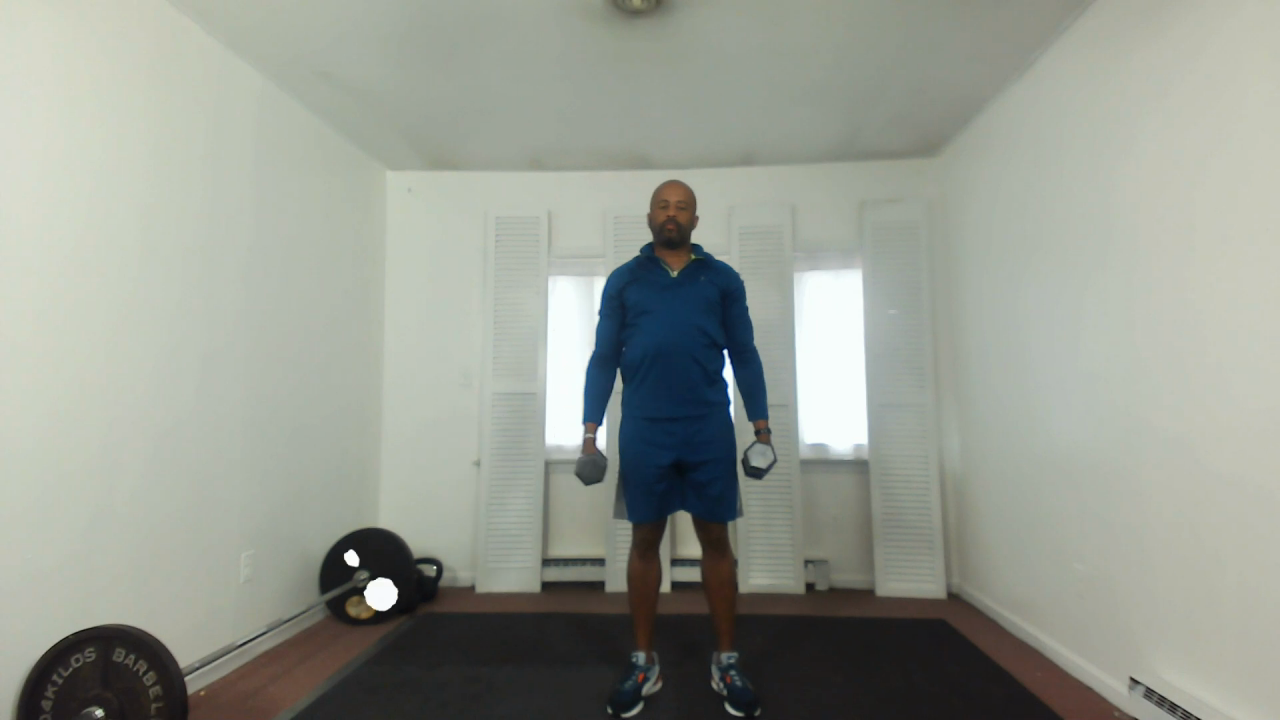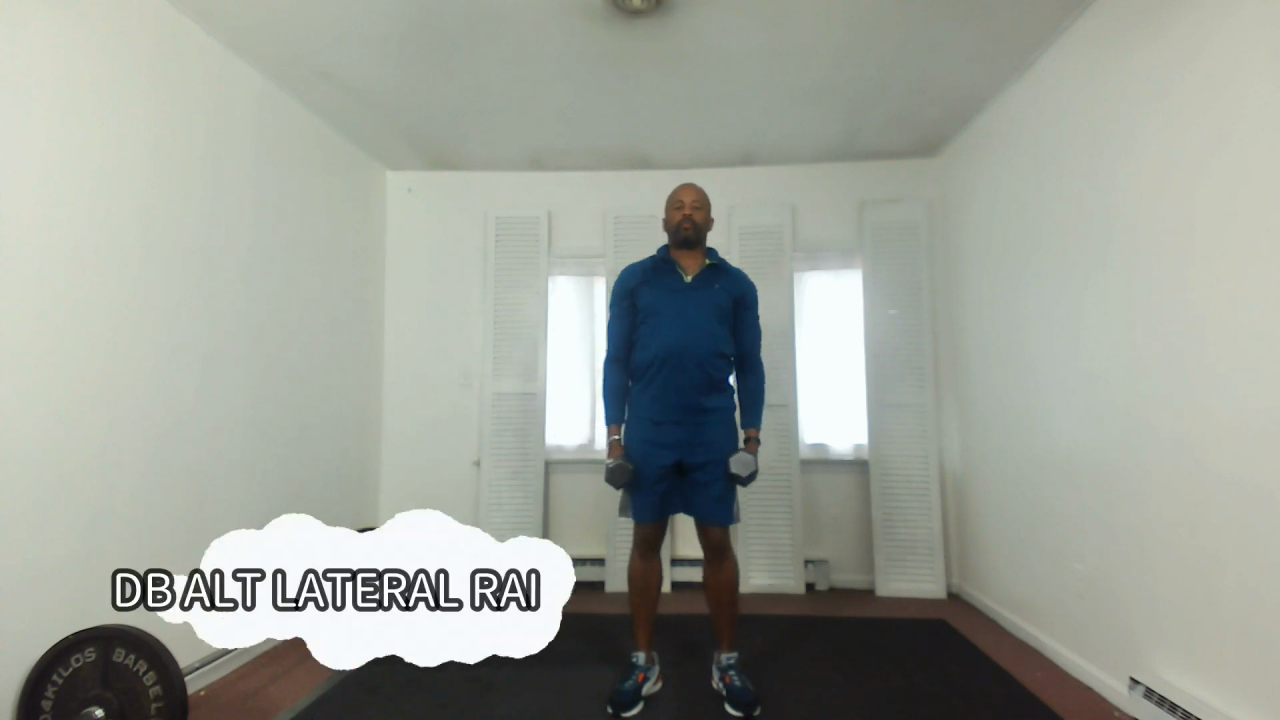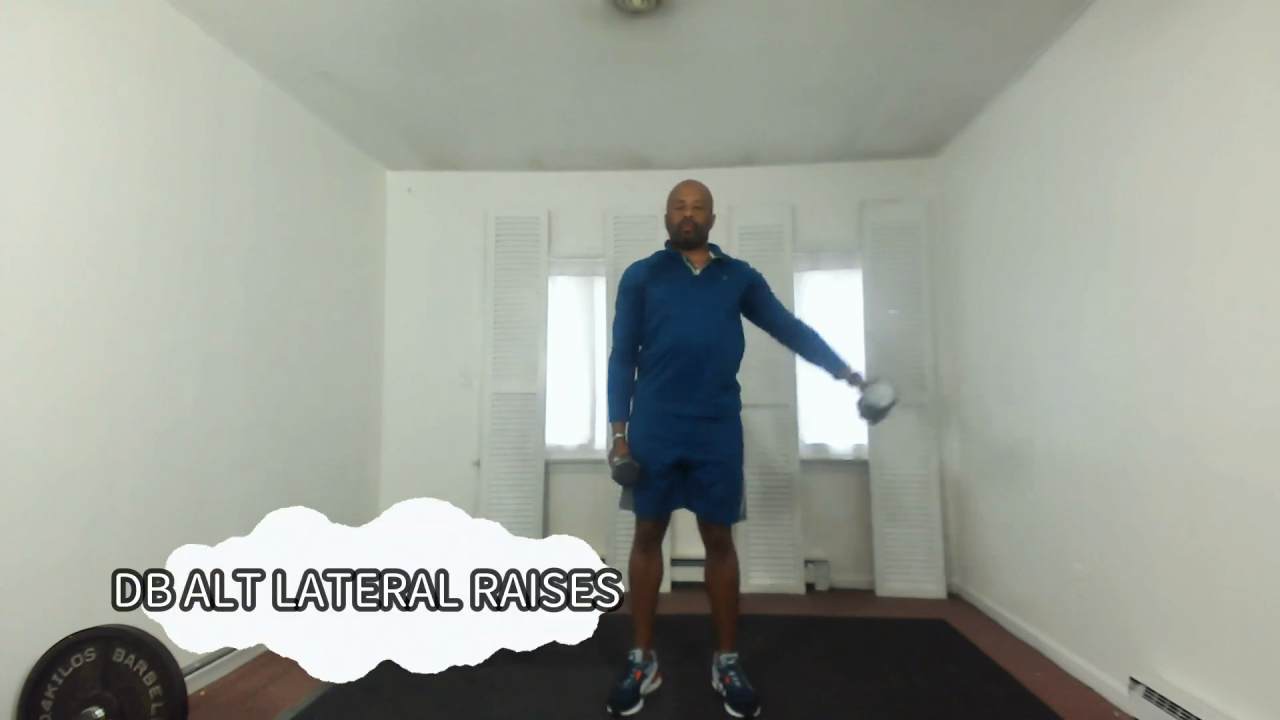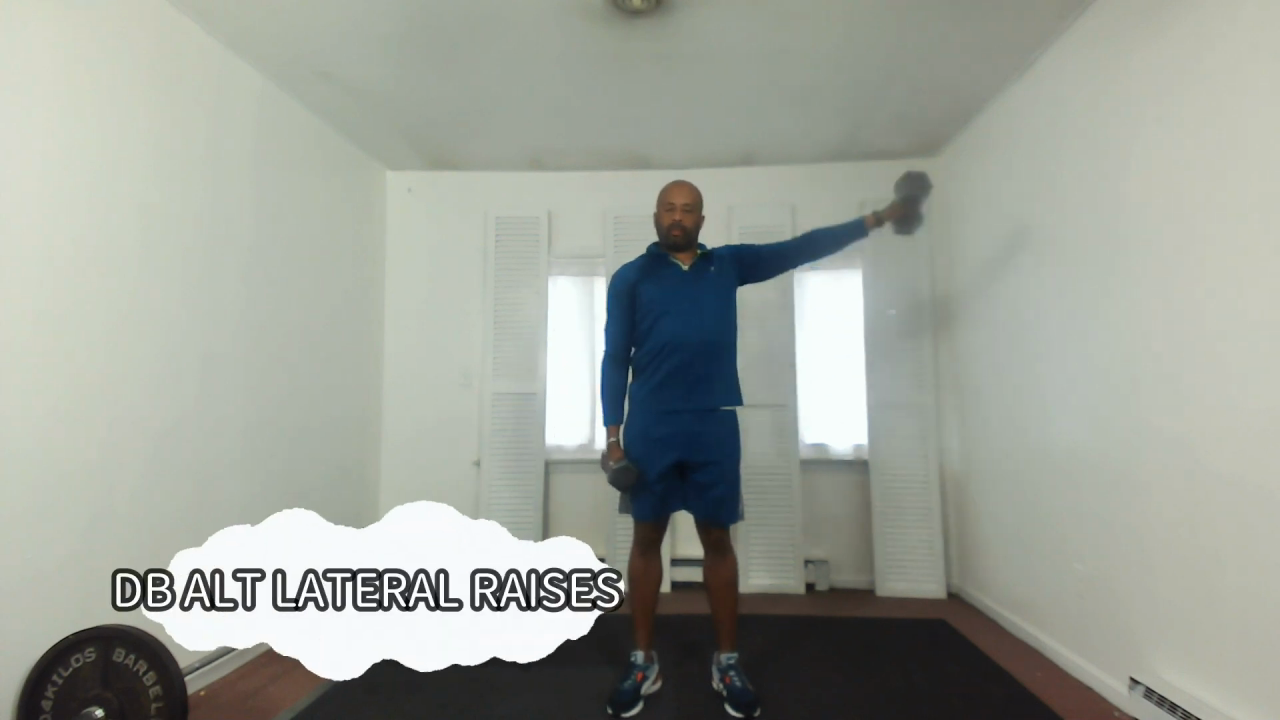
dt=0.5s
person 1, frame 1
left shoulder: (722, 279)
right shoulder: (623, 281)
left elbow: (745, 355)
right elbow: (604, 358)
left wrist: (761, 424)
right wrist: (591, 429)
left hip: (709, 429)
right hip: (644, 431)
left knee: (715, 540)
right knee: (645, 541)
left ankle: (726, 663)
right ankle: (643, 663)
person 1, frame 2
left shoulder: (736, 284)
right shoulder: (634, 280)
left elbow: (750, 365)
right elbow: (617, 360)
left wrist: (751, 434)
right wrist: (615, 433)
left hip: (713, 433)
right hip: (649, 431)
left knee: (717, 543)
right knee: (646, 541)
left ankle: (727, 662)
right ankle: (643, 663)
person 1, frame 3
left shoulder: (739, 277)
right shoulder: (640, 276)
left elbow: (787, 326)
right elbow: (622, 355)
left wrist: (843, 370)
right wrist: (618, 430)
left hip: (718, 427)
right hip: (653, 427)
left knee: (719, 540)
right knee: (648, 535)
left ankle: (727, 663)
right ankle: (642, 661)
person 1, frame 4
left shoulder: (729, 264)
right shoulder: (629, 278)
left elbow: (798, 249)
right elbow: (615, 359)
left wrist: (874, 220)
right wrist: (612, 435)
left hip: (714, 426)
right hip: (649, 428)
left knee: (717, 540)
right knee: (646, 539)
left ankle: (727, 662)
right ankle: (643, 663)
